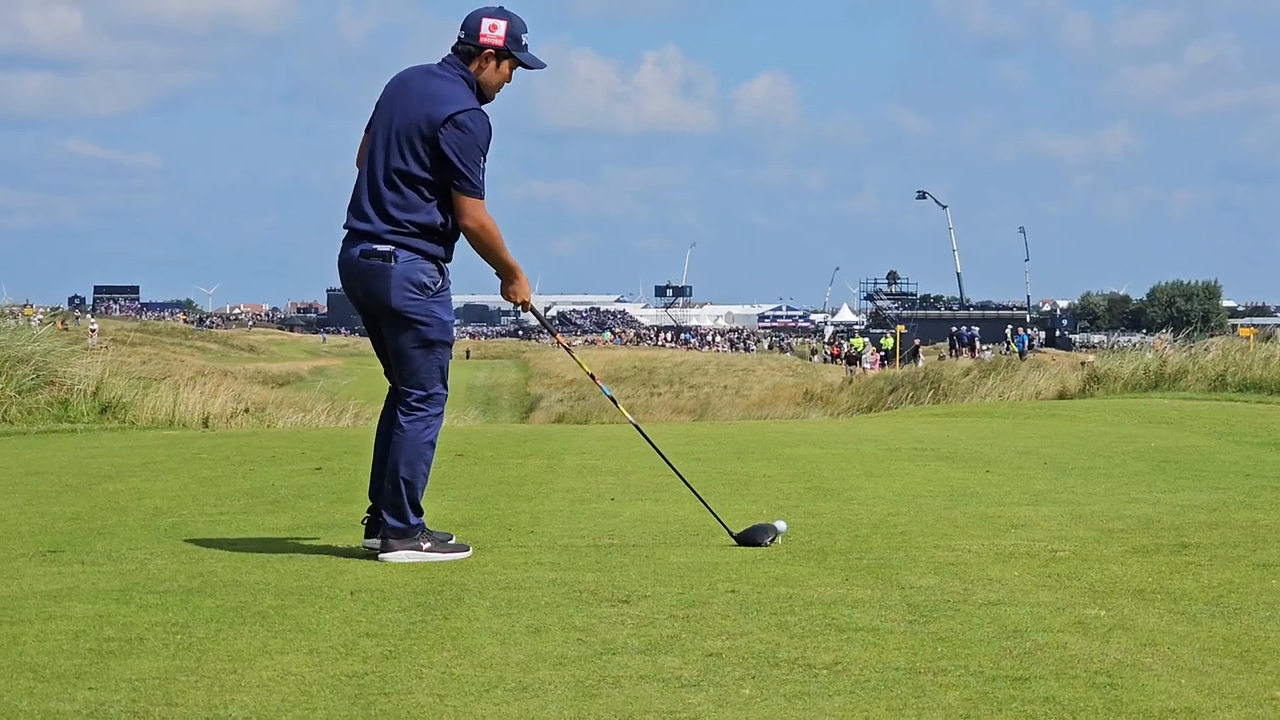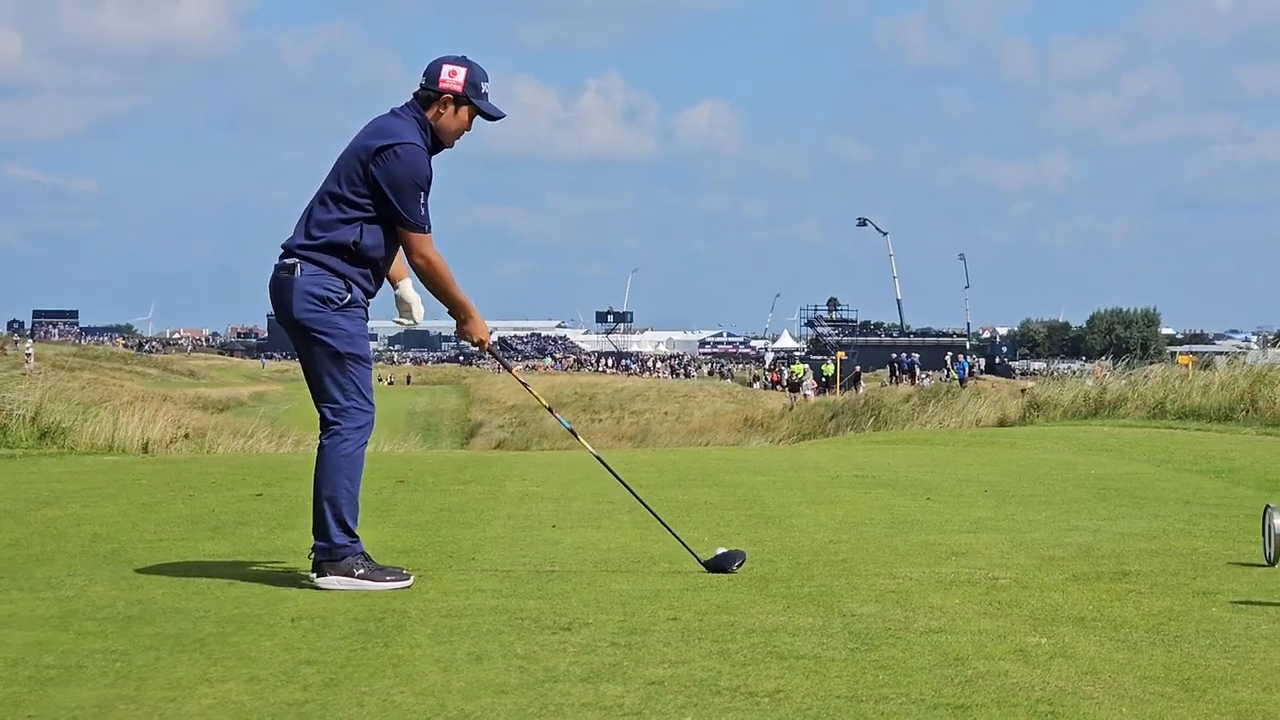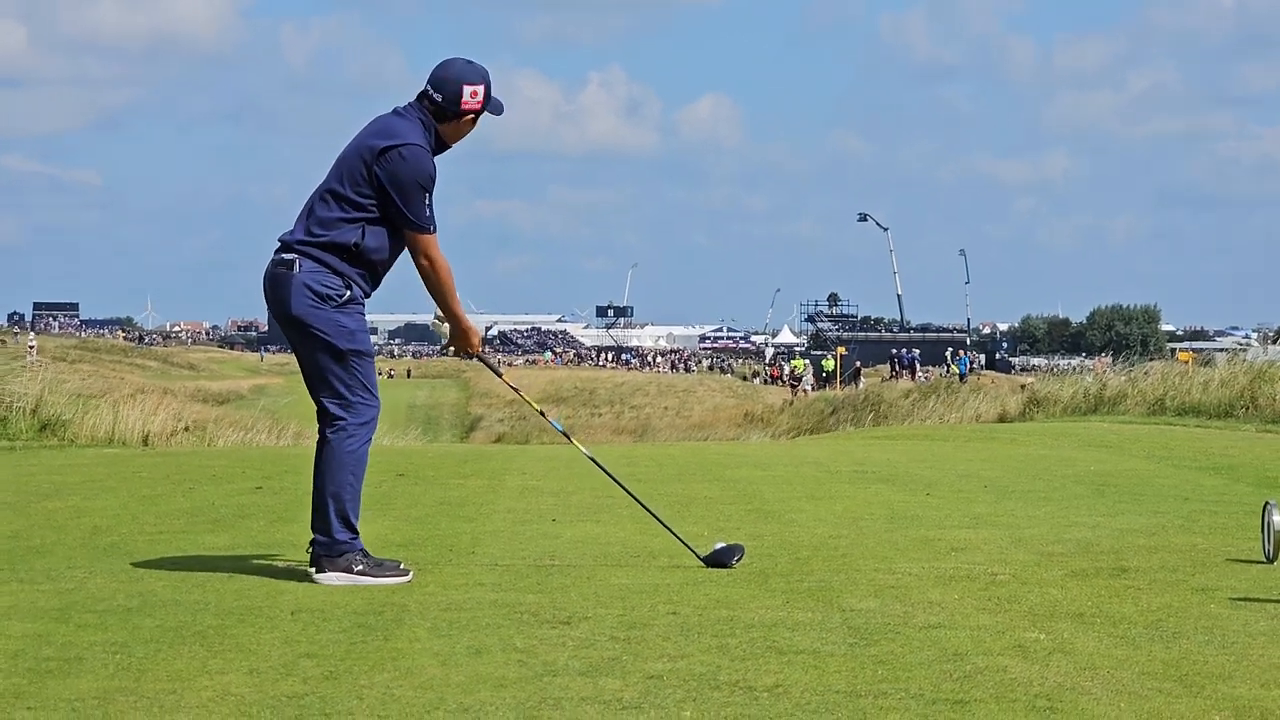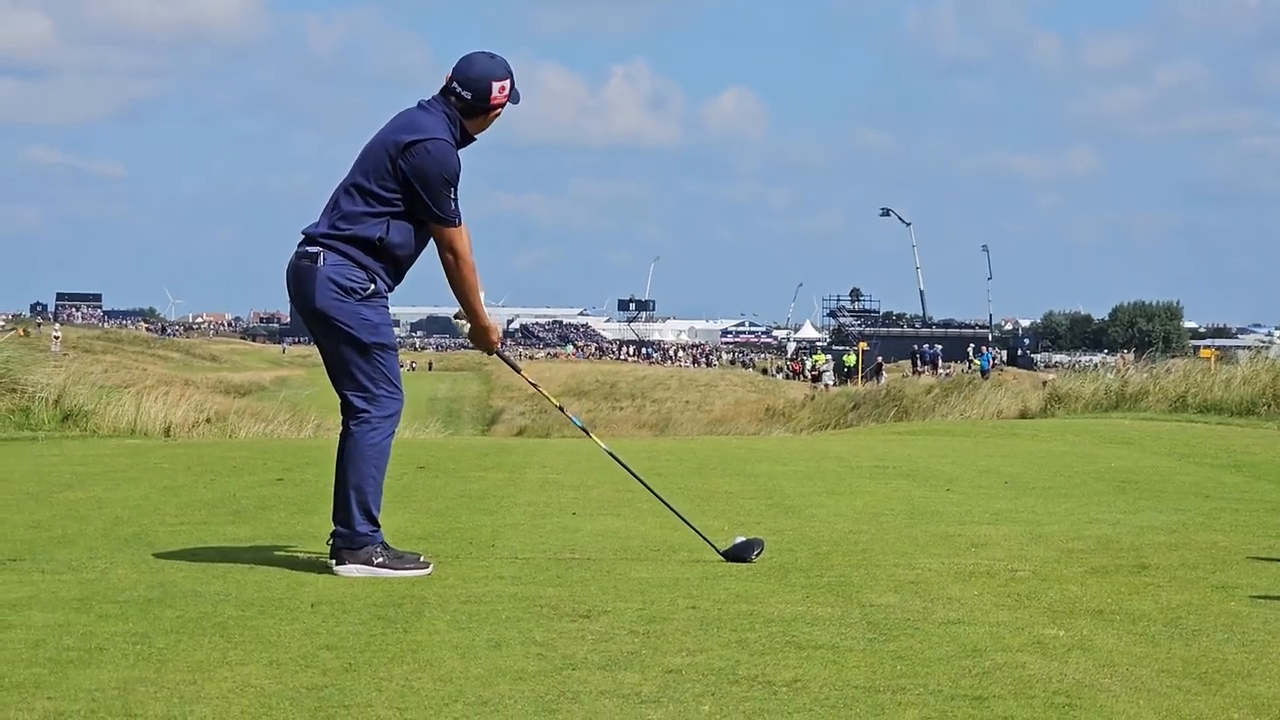
dt=0.7s
person 1, frame 1
left shoulder: (405, 82)
right shoulder: (464, 116)
left elbow: (363, 160)
right elbow: (473, 219)
right wrist: (512, 275)
left hip: (361, 256)
right hip: (408, 267)
left knee: (406, 391)
right knee: (424, 399)
left ankle: (383, 519)
right ankle: (403, 533)
person 1, frame 2
left shoulder: (394, 132)
right shoulder: (404, 150)
right elbow: (422, 253)
left wrist: (400, 283)
right wrist: (466, 315)
left hip: (308, 285)
right hip: (325, 289)
left knee: (344, 418)
right knee: (351, 417)
left ankle: (331, 551)
right ankle: (339, 556)
person 1, frame 3
left shoulder: (398, 130)
right shoulder: (407, 152)
left elbow: (423, 241)
right elbow: (427, 255)
left wrist: (451, 312)
right wrist: (460, 324)
left hip: (301, 281)
right hip: (322, 286)
left knee: (342, 414)
right knee: (354, 413)
left ankle: (330, 545)
right ankle: (339, 553)
person 1, frame 4
left shoulder: (424, 124)
right shoulder: (432, 147)
left elbow: (454, 228)
right elbow: (453, 249)
left wrist: (476, 304)
right wrist: (481, 323)
left hip: (324, 274)
right hip: (346, 279)
left knee: (367, 407)
right knee: (378, 405)
left ankle: (351, 536)
right ankle: (358, 545)
